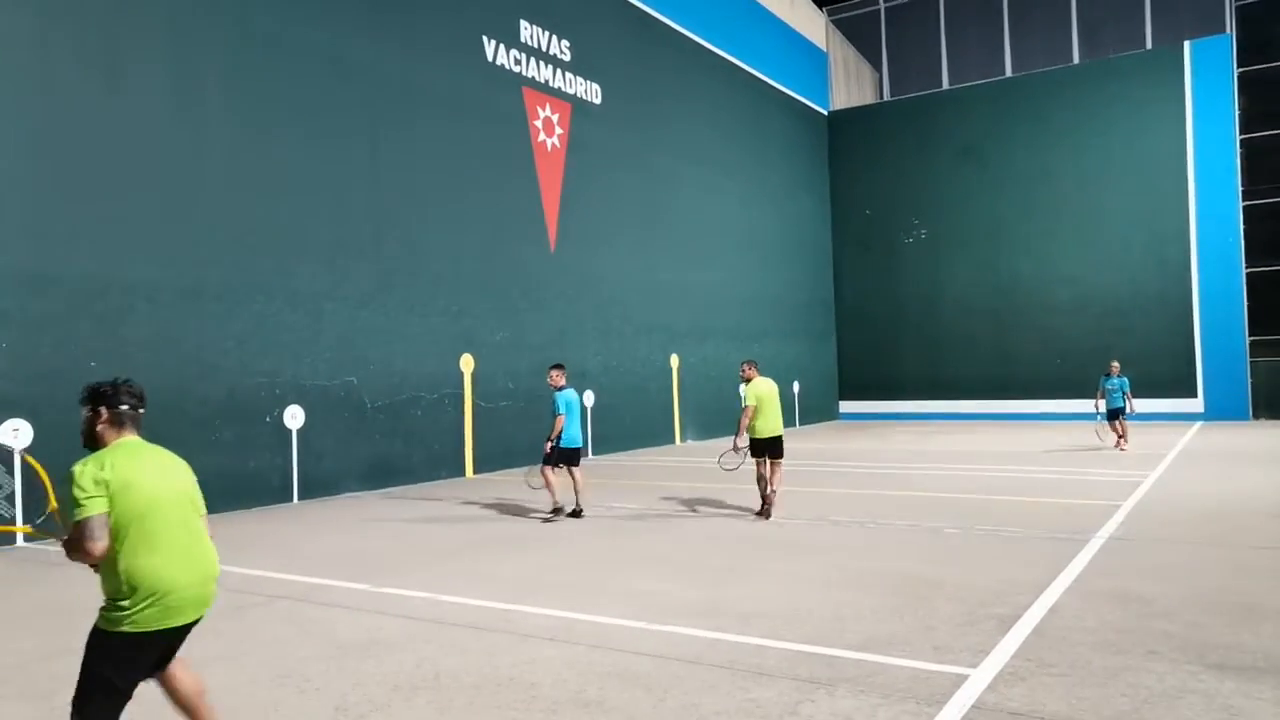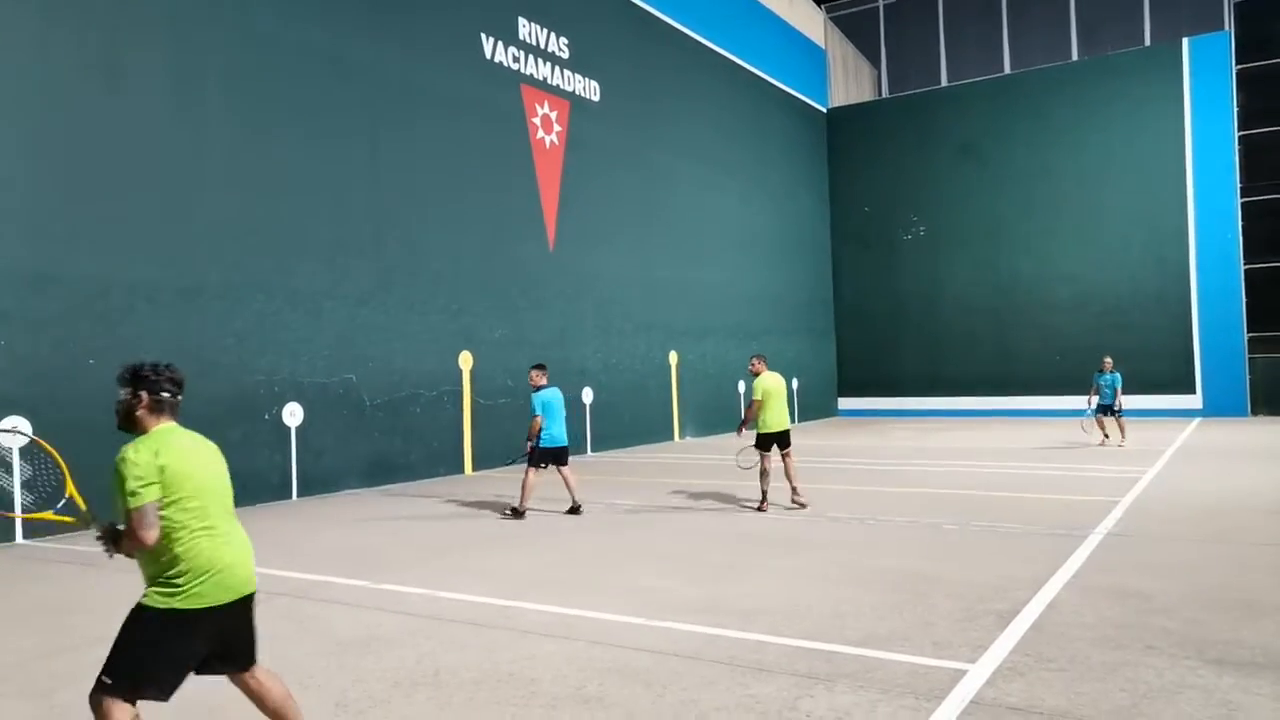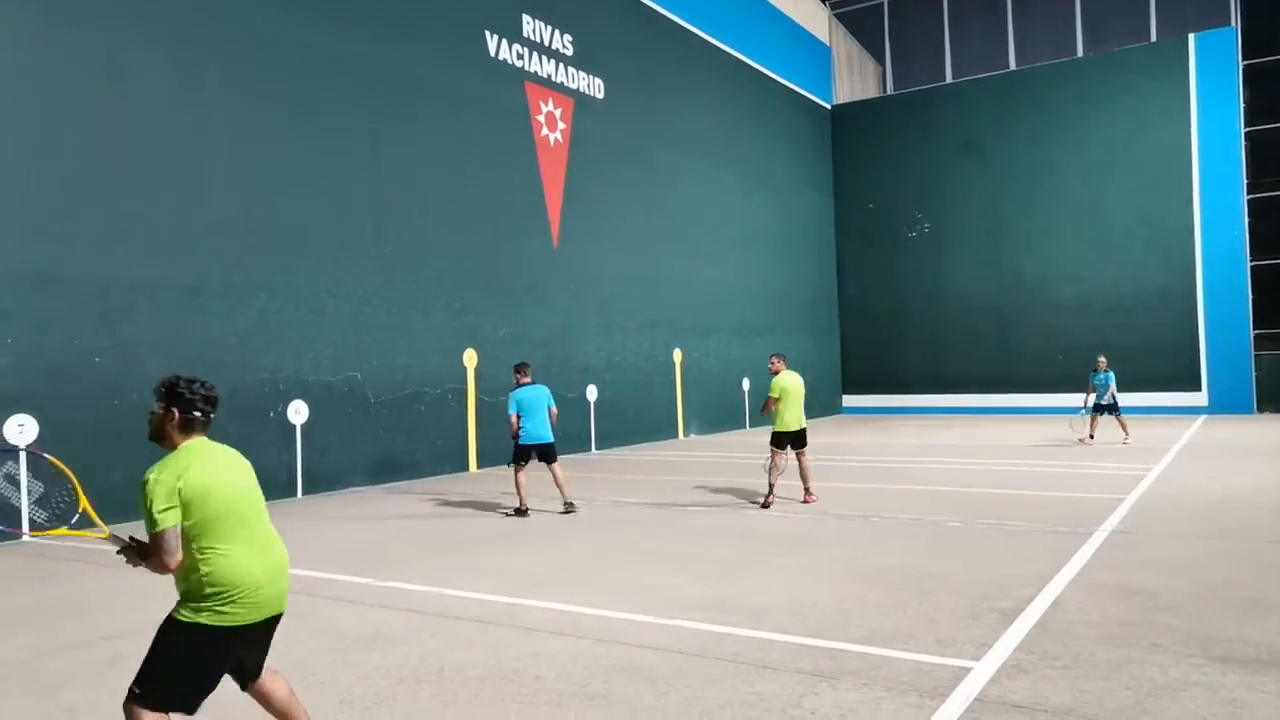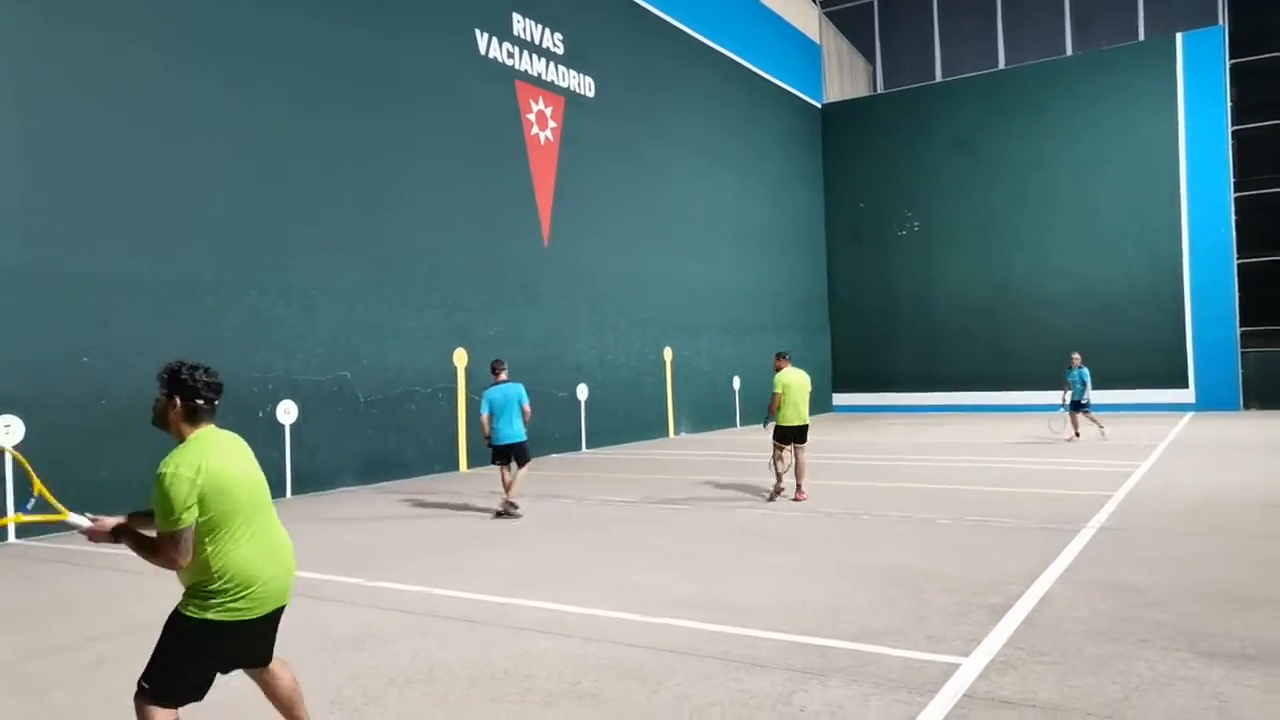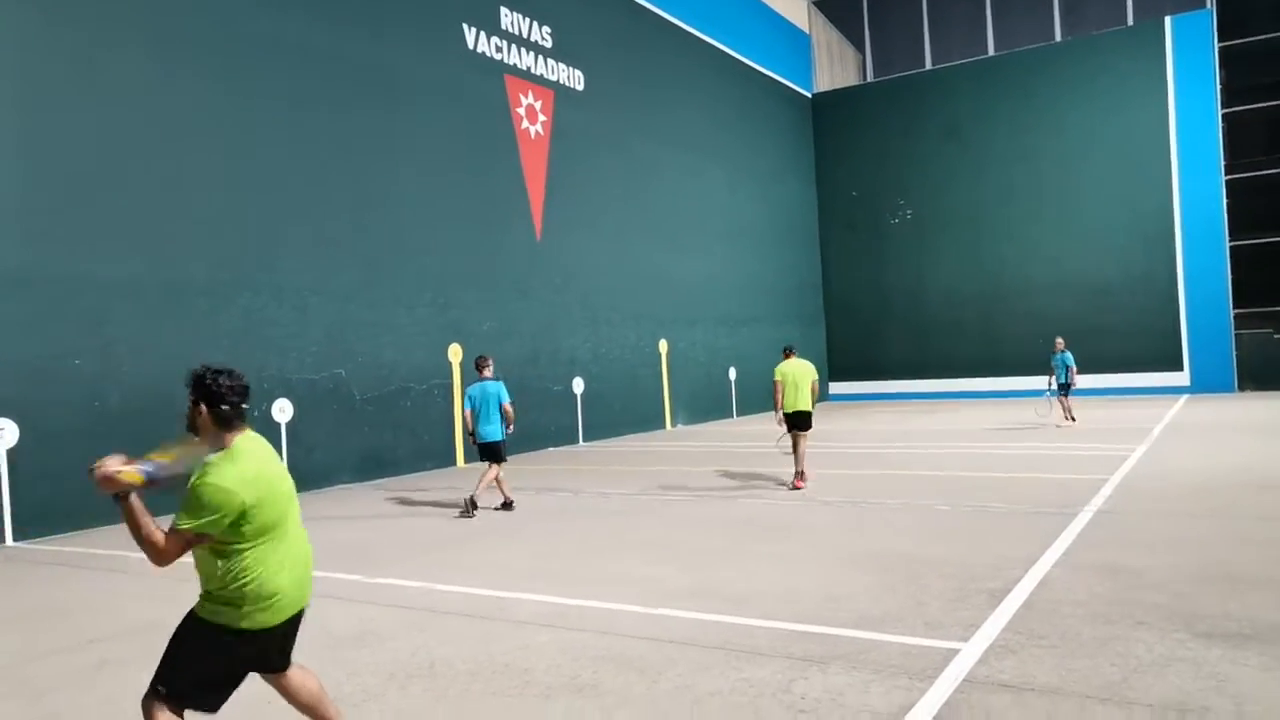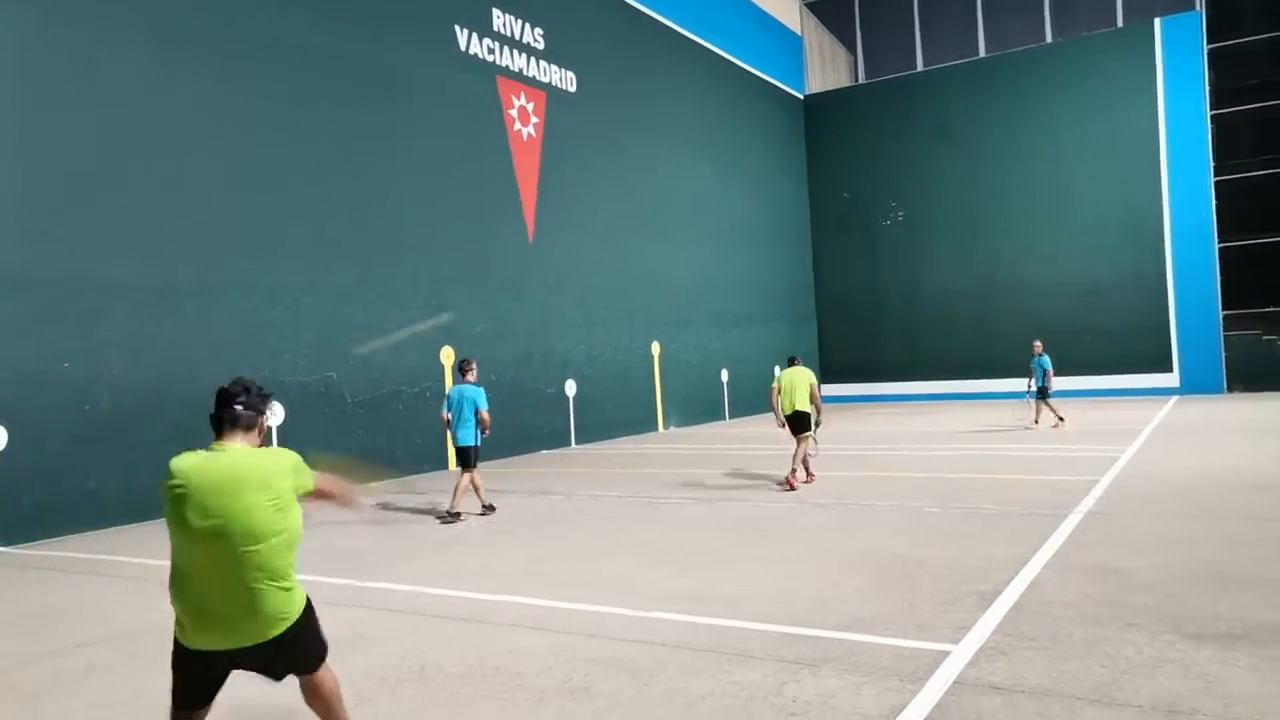
dt=0.2s
person 1, frame 1
left shoulder: (91, 469)
right shoulder: (175, 462)
left elbow: (94, 548)
right elbow: (203, 532)
left wrist: (72, 548)
left hip: (143, 607)
right hip: (197, 593)
right knee: (160, 661)
person 1, frame 2
left shoulder: (137, 455)
right shoulder: (204, 446)
left elbow: (145, 536)
left wrist: (115, 539)
right wrist: (129, 541)
left hip: (187, 593)
right hip: (236, 580)
right knee: (244, 670)
person 1, frame 3
left shoulder: (164, 475)
right shoulder: (233, 457)
left elbow: (169, 560)
left wrist: (140, 553)
right wrist: (151, 552)
left hip: (221, 607)
right hip: (269, 592)
right knee: (251, 675)
person 1, frame 4
left shoulder: (177, 468)
right shoulder: (232, 443)
left elbow: (176, 556)
left wrist: (122, 534)
right wrist: (126, 522)
left hip: (227, 601)
right hip: (272, 585)
right knee: (260, 663)
person 1, frame 5
left shoulder: (217, 483)
right shoulder: (253, 443)
left elbow: (163, 552)
left wrist: (126, 495)
right wrist: (128, 471)
left hip: (243, 610)
right hip: (289, 594)
right knee: (279, 671)
person 1, frame 6
left shoulder: (178, 474)
right shoulder: (283, 463)
right elbow: (321, 486)
right wrist: (342, 490)
left hip: (199, 629)
right hip: (277, 615)
right knee: (314, 669)
